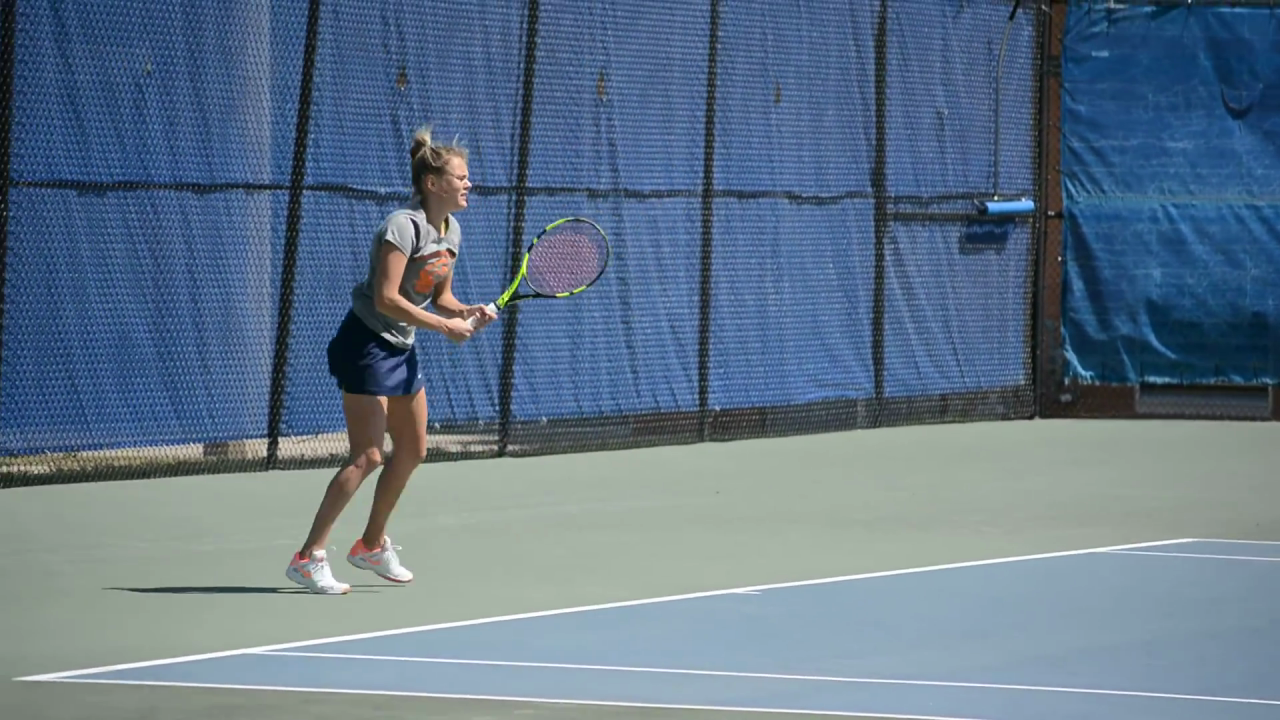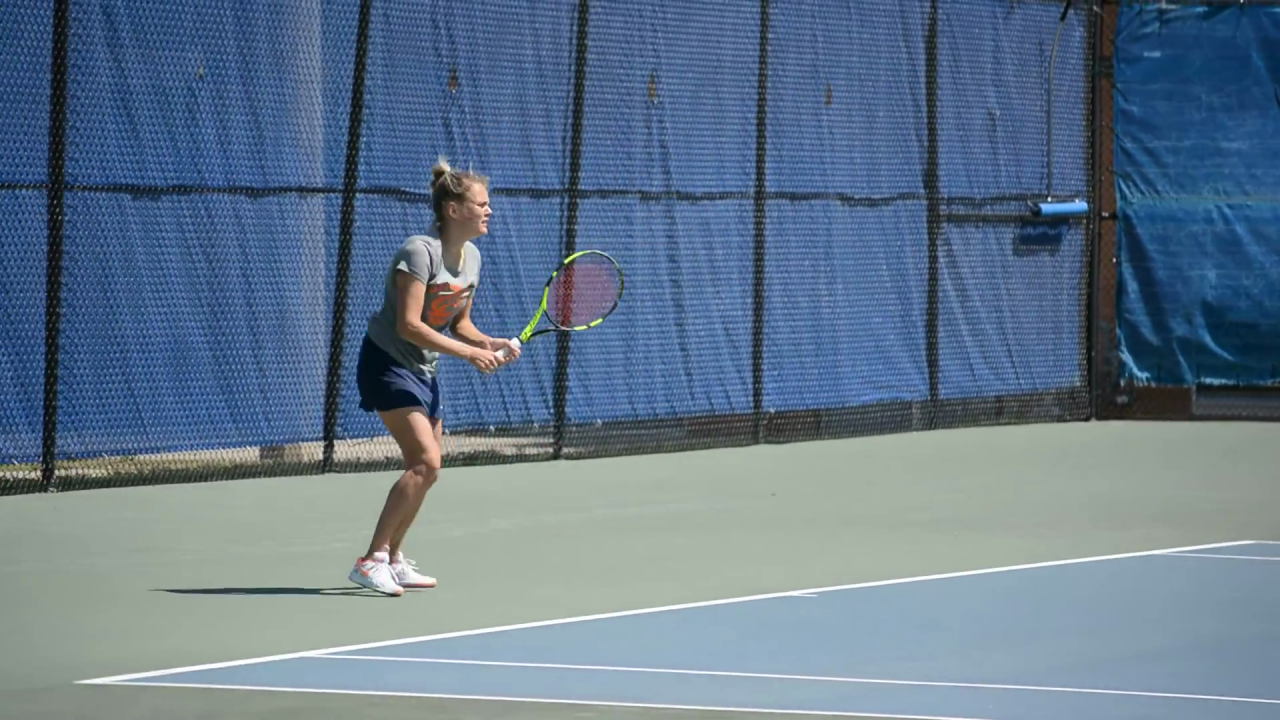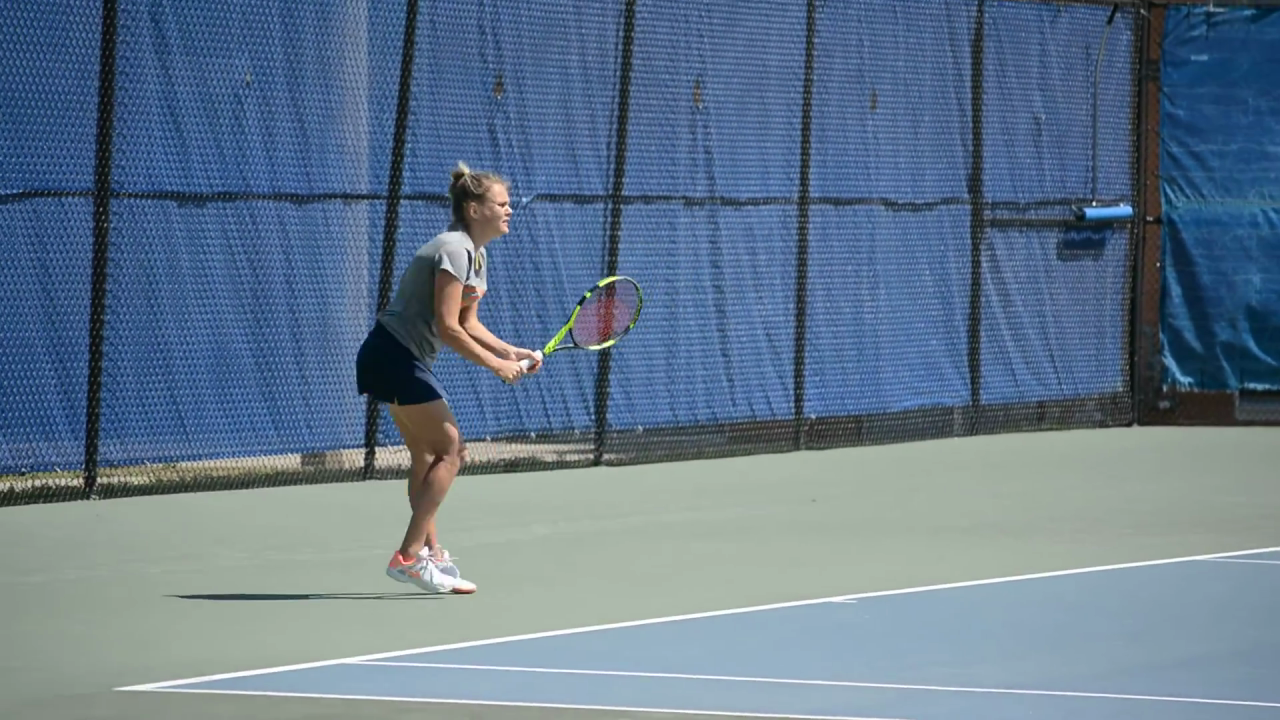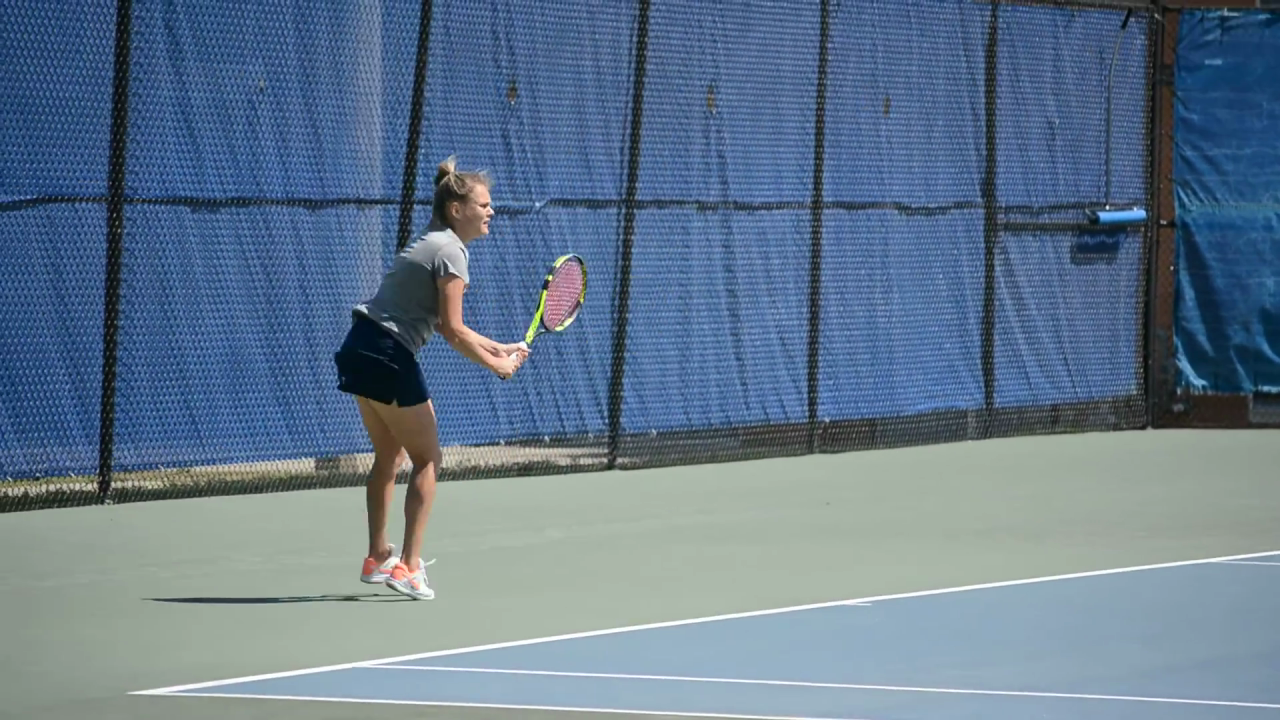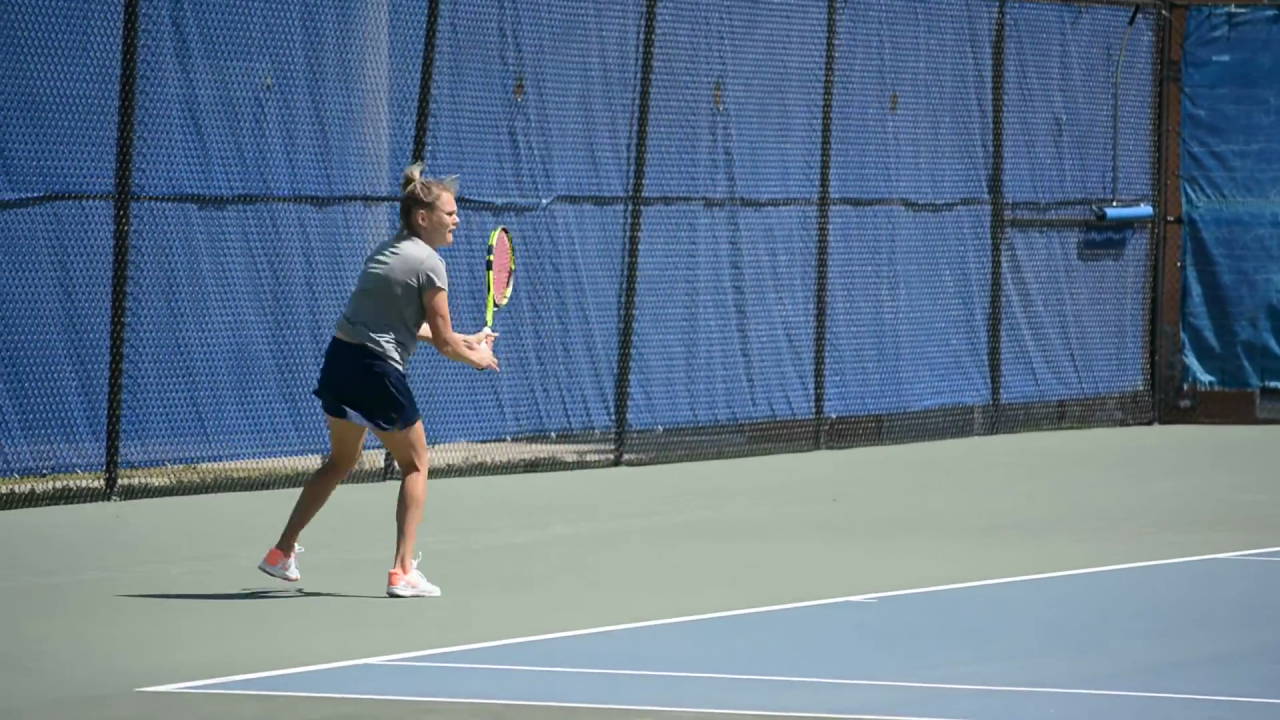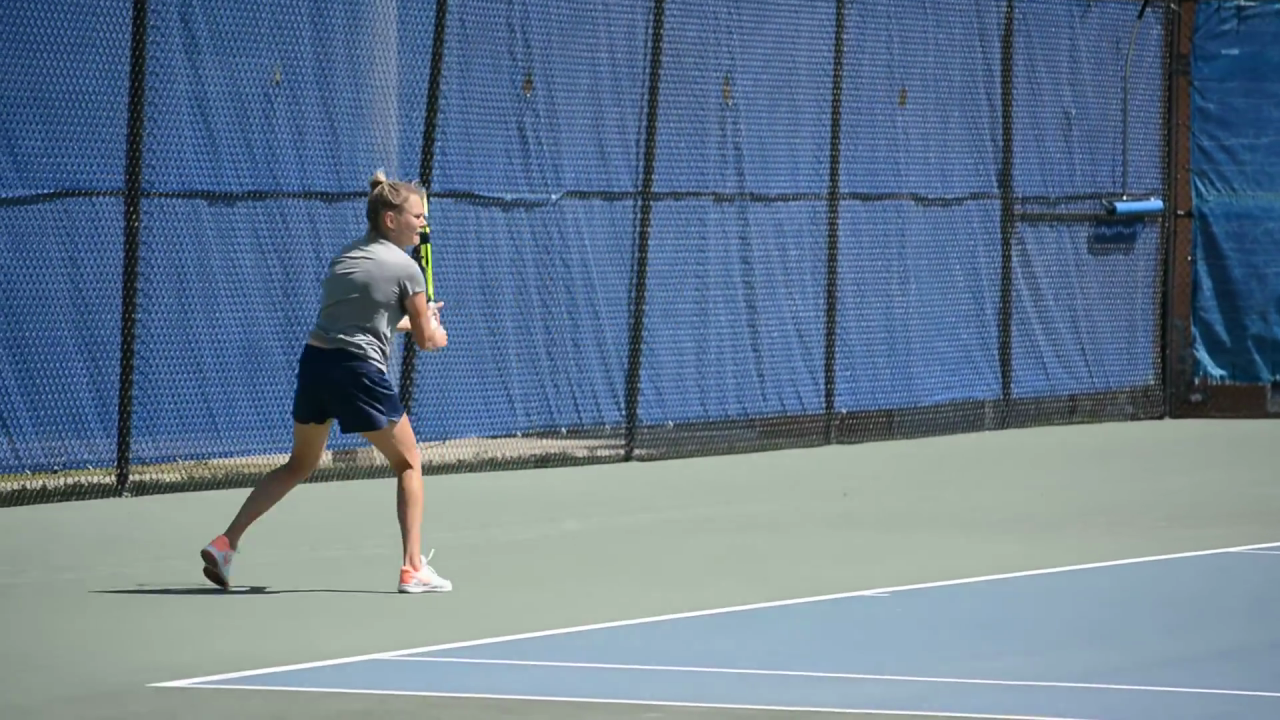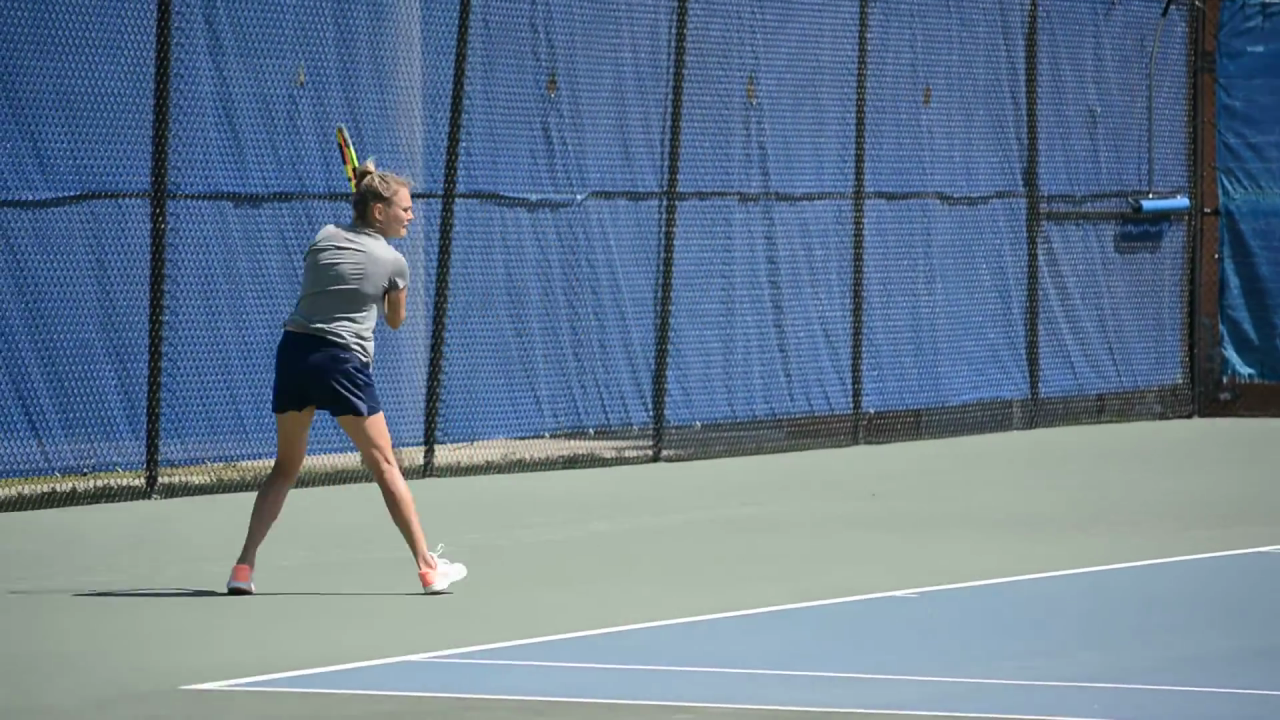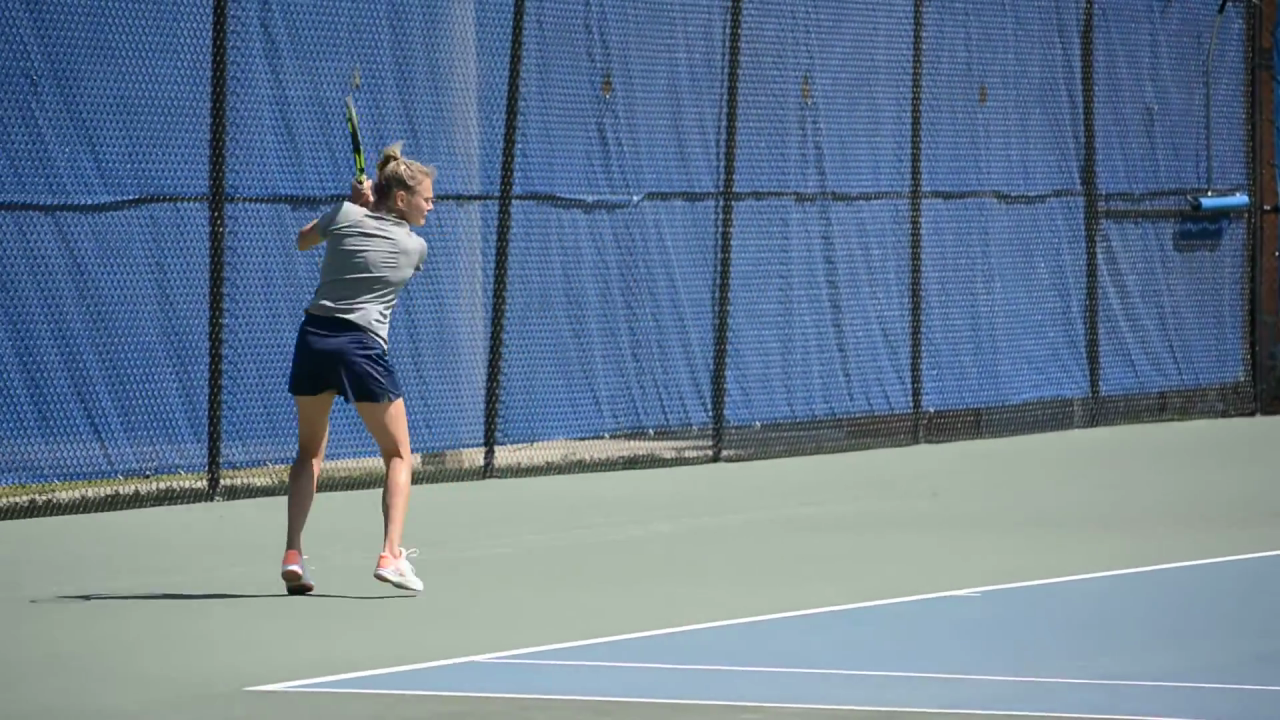
dt=0.1s
person 1, frame 1
left shoulder: (450, 229)
right shoulder: (400, 226)
left elbow: (440, 297)
right elbow: (387, 299)
left wrist: (469, 313)
right wrist: (446, 325)
left hip: (400, 347)
right hip: (366, 343)
left knee: (413, 451)
right knee: (365, 457)
left ankle: (373, 545)
right ankle: (307, 556)
person 1, frame 2
left shoulder: (469, 255)
right shoulder: (418, 251)
left elbow: (458, 325)
right elbow: (408, 324)
left wrist: (493, 344)
right wrist: (470, 354)
left hip: (419, 367)
right hip: (387, 363)
left knee: (426, 467)
right knee: (425, 463)
left ankle: (390, 559)
right ankle: (373, 557)
person 1, frame 3
left shoulder: (473, 253)
right shoulder: (454, 252)
left elbow: (467, 326)
right elbow: (448, 327)
left wrist: (515, 352)
right wrist: (495, 365)
left hip: (388, 355)
right hip: (396, 356)
left knee: (426, 459)
right knee: (451, 449)
left ankle: (427, 557)
right ankle: (413, 553)
person 1, frame 4
left shoulder: (438, 246)
right shoulder: (448, 251)
left elbow: (450, 326)
right elbow: (451, 330)
left wrist: (500, 348)
right wrist: (494, 364)
left hip: (363, 347)
right hip: (387, 353)
left knee: (388, 457)
right knee: (428, 459)
left ankle: (378, 558)
right ankle: (406, 566)
person 1, frame 5
left shoulder: (385, 251)
right shoulder: (429, 264)
right elbow: (442, 340)
left wrist: (465, 339)
right wrist: (478, 357)
left hip: (340, 362)
right hip: (375, 370)
left knee: (339, 464)
right knee: (415, 466)
left ankle: (283, 551)
right ankle: (403, 571)
person 1, frame 6
left shoulder: (344, 256)
right shoulder: (405, 269)
right elbow: (426, 336)
left wrist: (408, 323)
right wrist: (436, 334)
left hip: (314, 367)
right hip: (357, 375)
left knee: (299, 467)
right knee: (409, 465)
left ankle: (224, 545)
right ankle: (414, 568)
person 1, frame 7
left shoulder: (324, 236)
right shoulder: (395, 261)
right elbow: (395, 320)
left hip: (295, 355)
right hip: (343, 363)
left knee: (286, 467)
right knee: (385, 466)
left ankle: (244, 566)
right ankle: (428, 566)
person 1, frame 8
left shoulder: (344, 214)
right shoulder: (415, 247)
left elbow: (302, 241)
left hip: (314, 339)
right hip: (361, 348)
left knee: (309, 453)
right knee: (398, 456)
left ankle: (293, 556)
right ankle: (391, 556)
